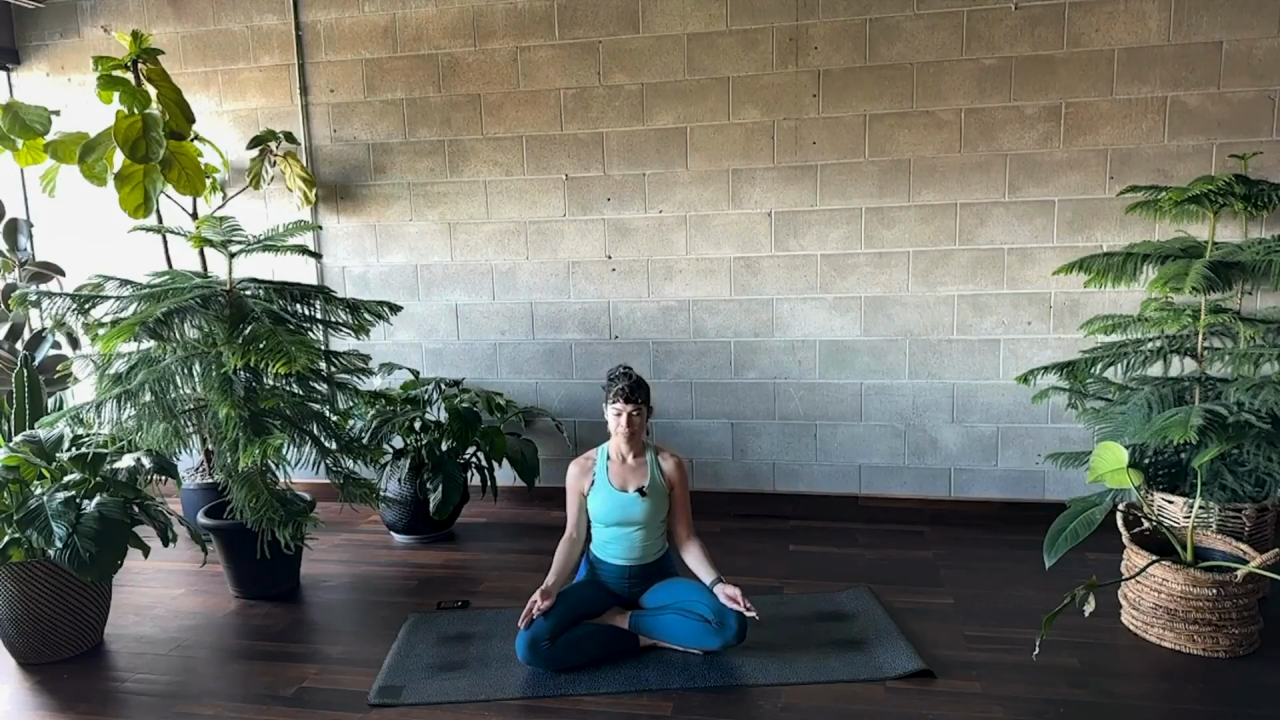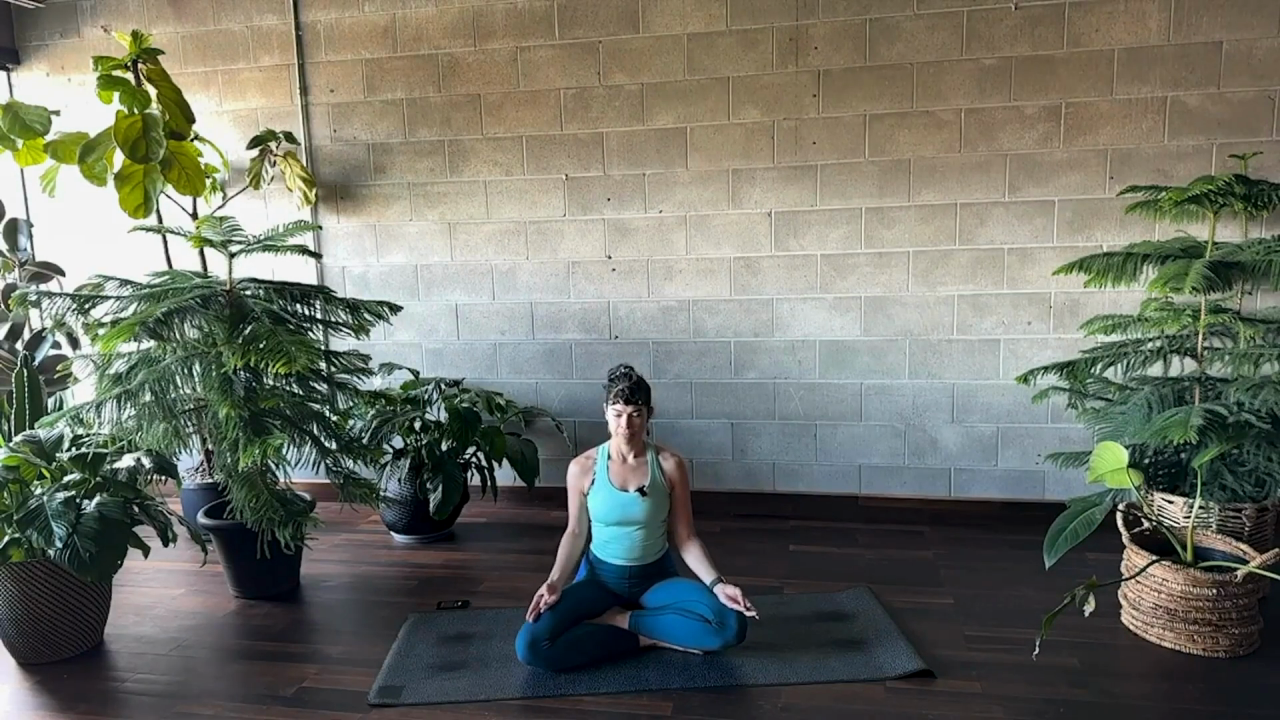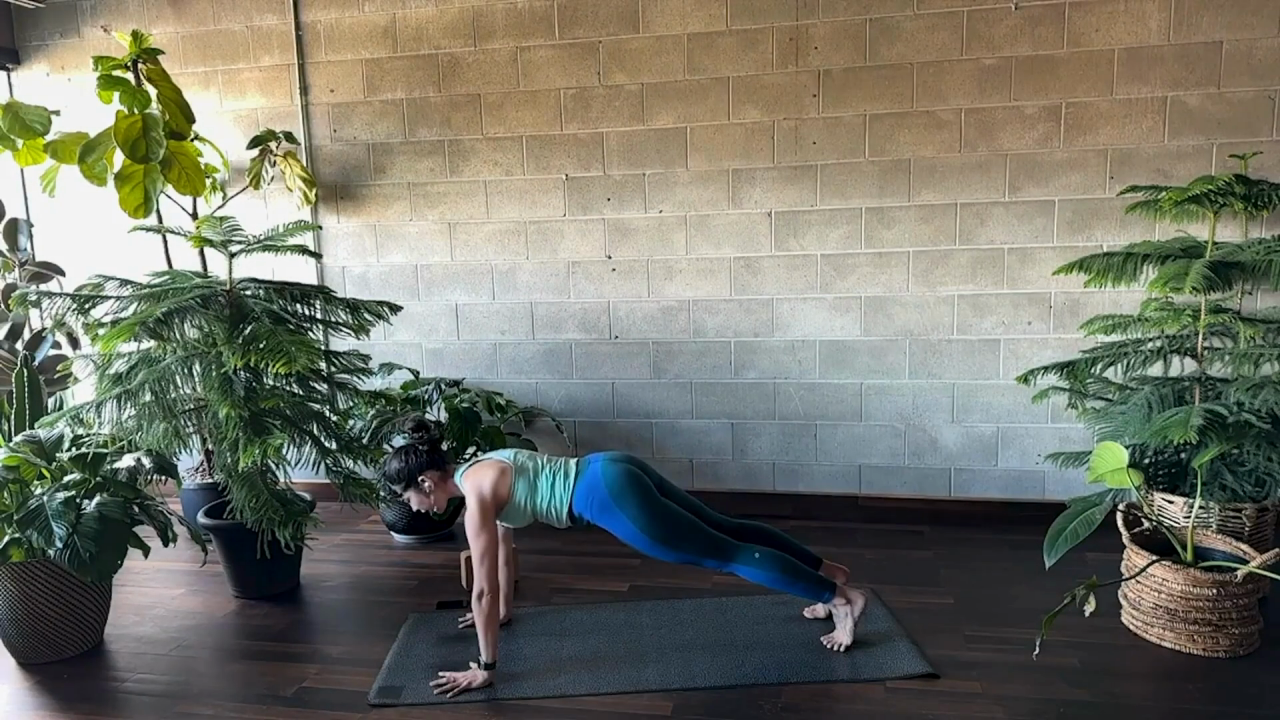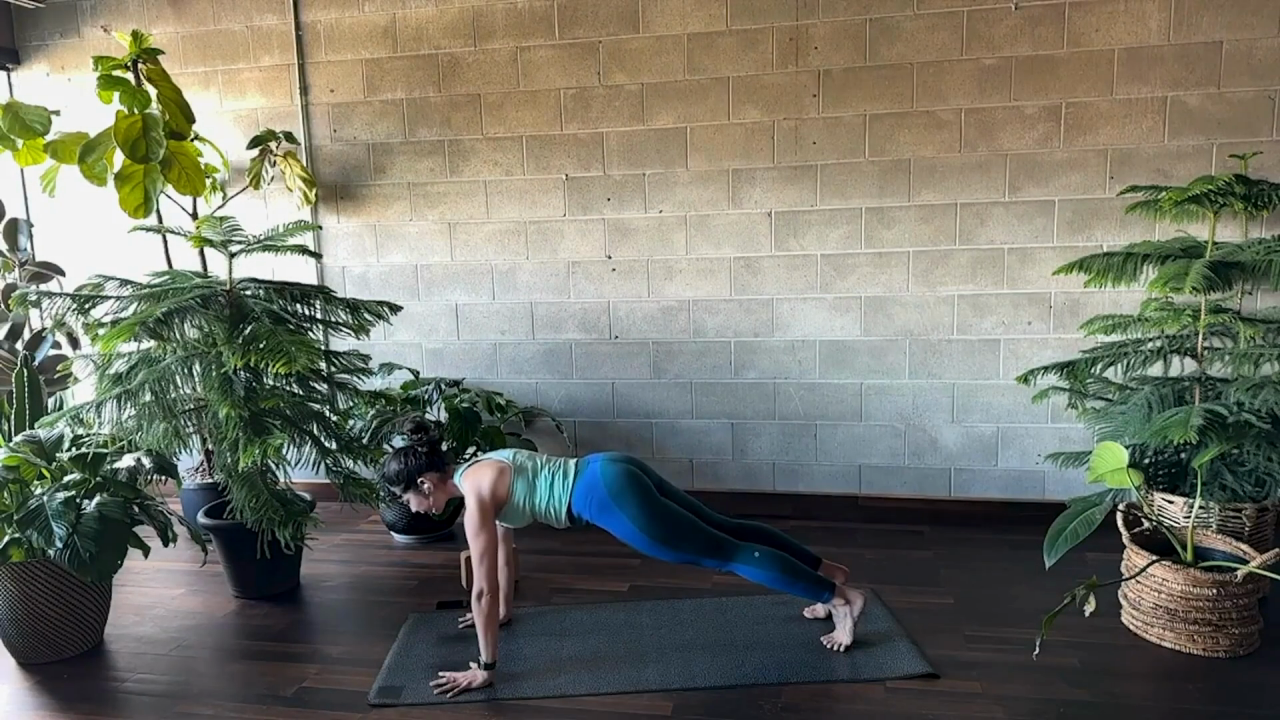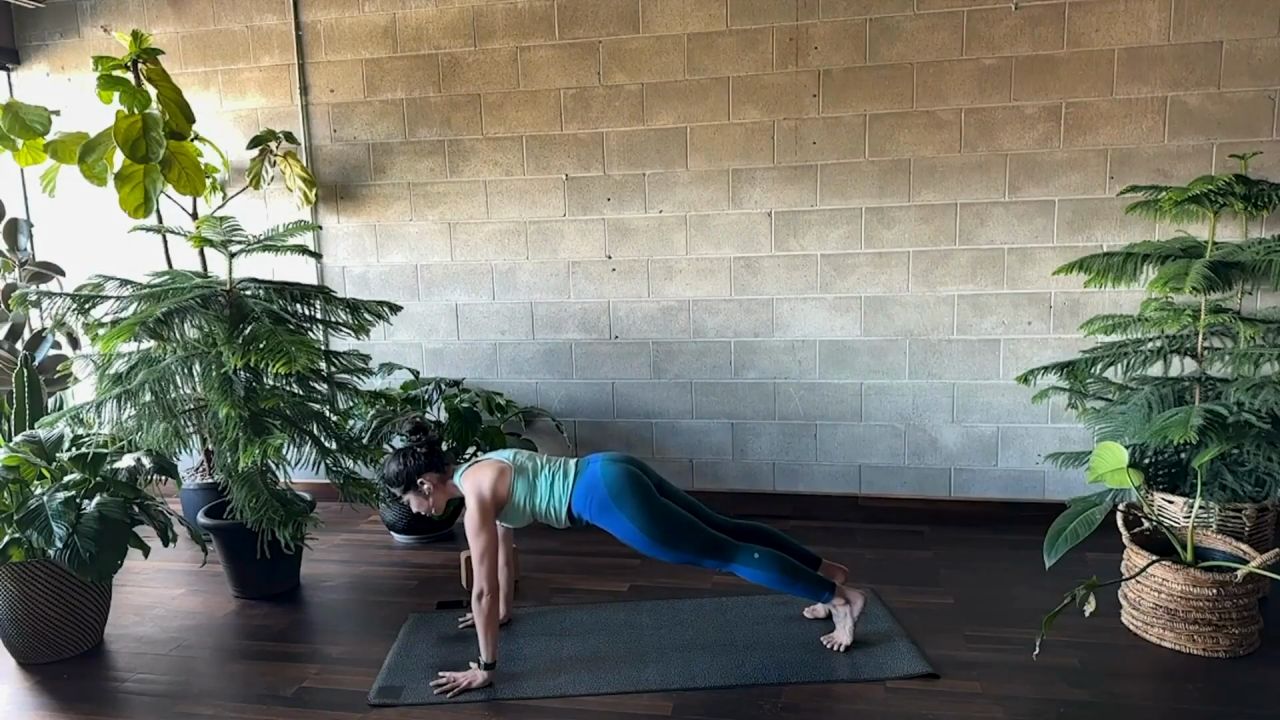
dt=0.1s
person 1, frame 1
left shoulder: (669, 466)
right shoulder: (582, 469)
left elbow: (684, 538)
right elbow: (574, 536)
left wrist: (717, 584)
right wrist: (550, 587)
left hip: (656, 577)
right hip: (599, 578)
left knee: (730, 625)
right knee: (531, 645)
left ankle: (620, 621)
right ankle: (651, 636)
person 1, frame 2
left shoulder: (669, 465)
right shoulder: (582, 468)
left elbow: (685, 538)
right elbow: (575, 534)
left wrist: (717, 584)
right wrist: (554, 583)
left hip: (655, 578)
right hip: (599, 578)
left knee: (731, 625)
right knee: (530, 648)
right ankle: (648, 634)
person 1, frame 3
left shoulder: (476, 491)
right shoulder: (482, 471)
left elbow: (483, 587)
right elbow: (504, 546)
left wrist: (486, 666)
right wrist: (503, 609)
left hip: (631, 531)
right hip: (604, 497)
left knee: (727, 552)
left ankle: (837, 596)
right ankle: (826, 571)
person 1, frame 4
left shoulder: (476, 492)
right shoulder: (481, 472)
left elbow: (482, 588)
right elbow: (503, 544)
left wrist: (484, 668)
right wrist: (502, 611)
left hip: (608, 493)
right hip: (610, 475)
left knee: (725, 552)
right knee: (722, 530)
left ankle: (839, 597)
right ankle: (823, 569)
person 1, frame 5
left shoulder: (476, 492)
right shoulder: (481, 471)
left elbow: (482, 588)
right elbow: (504, 543)
left wrist: (485, 667)
right wrist: (502, 611)
left hip: (607, 493)
right hip: (610, 474)
left knee: (726, 553)
right knee: (723, 531)
left ankle: (838, 597)
right ankle: (825, 570)
